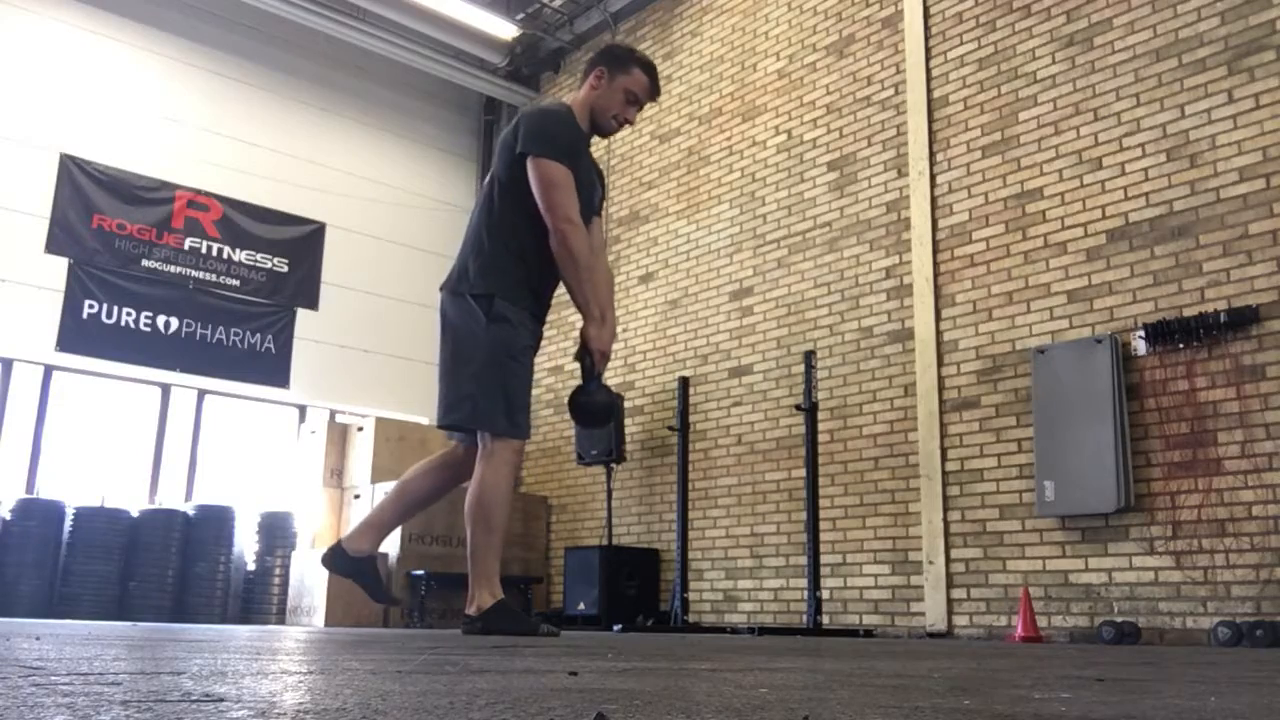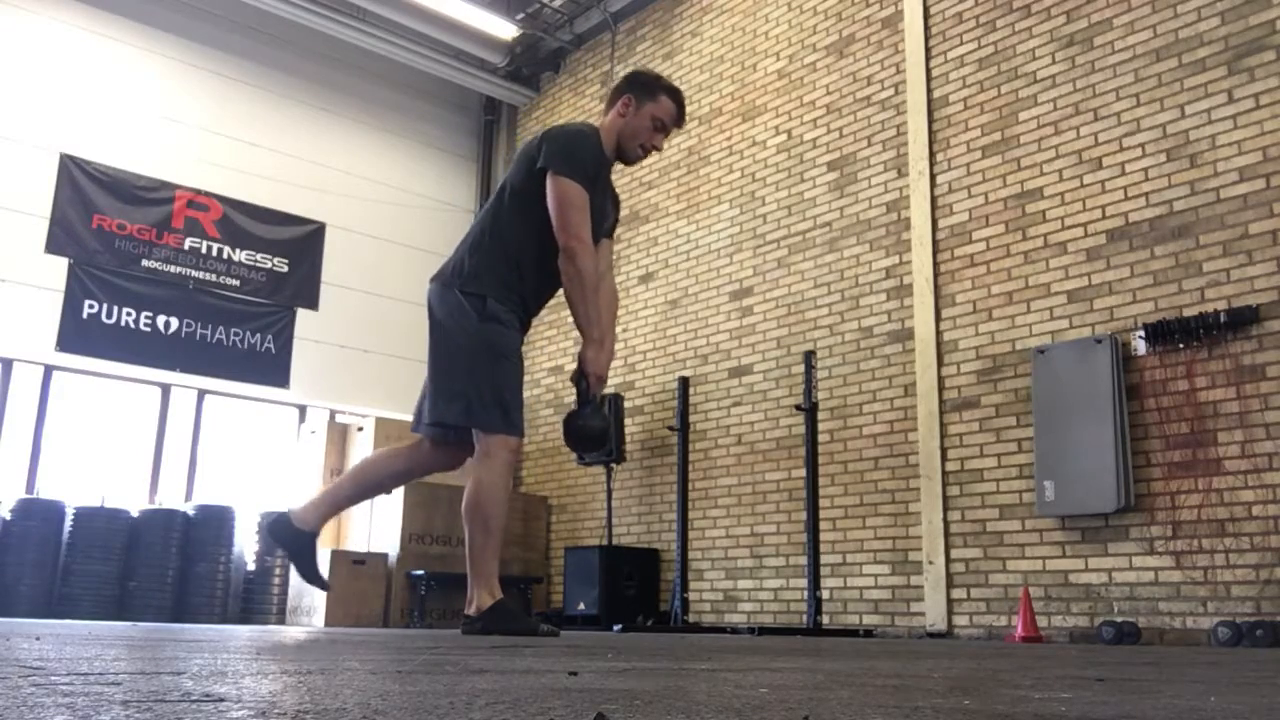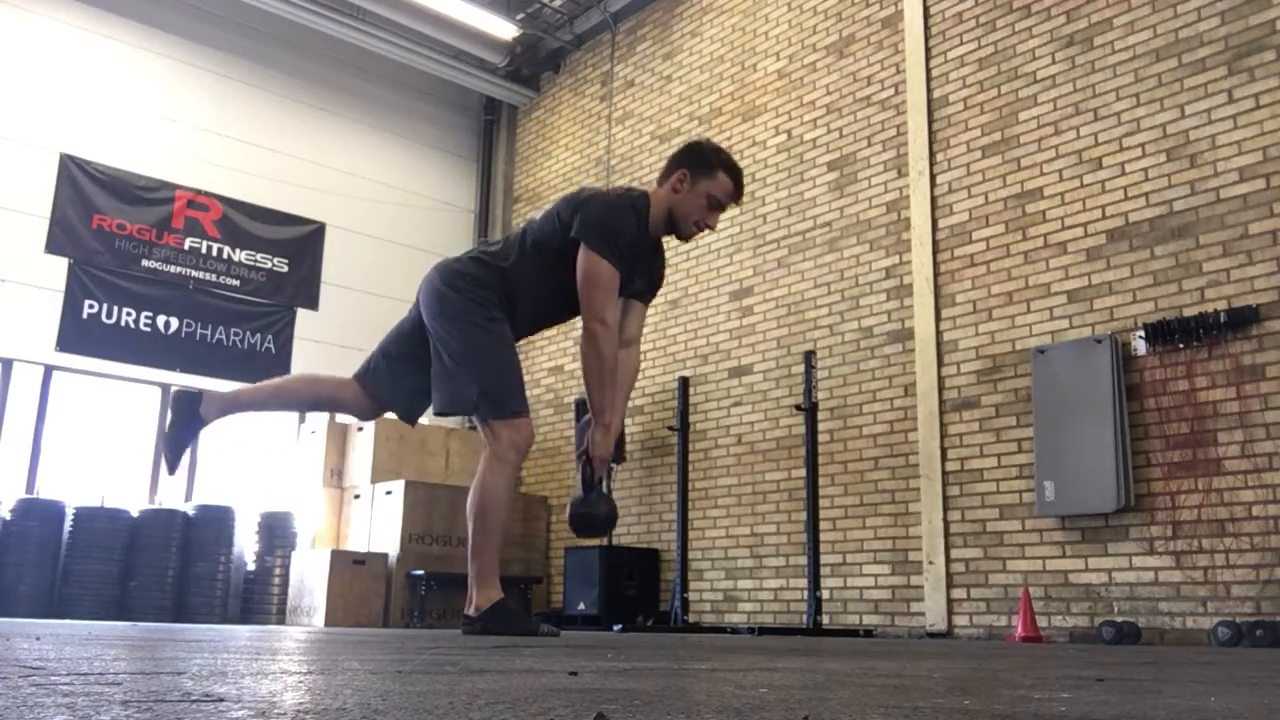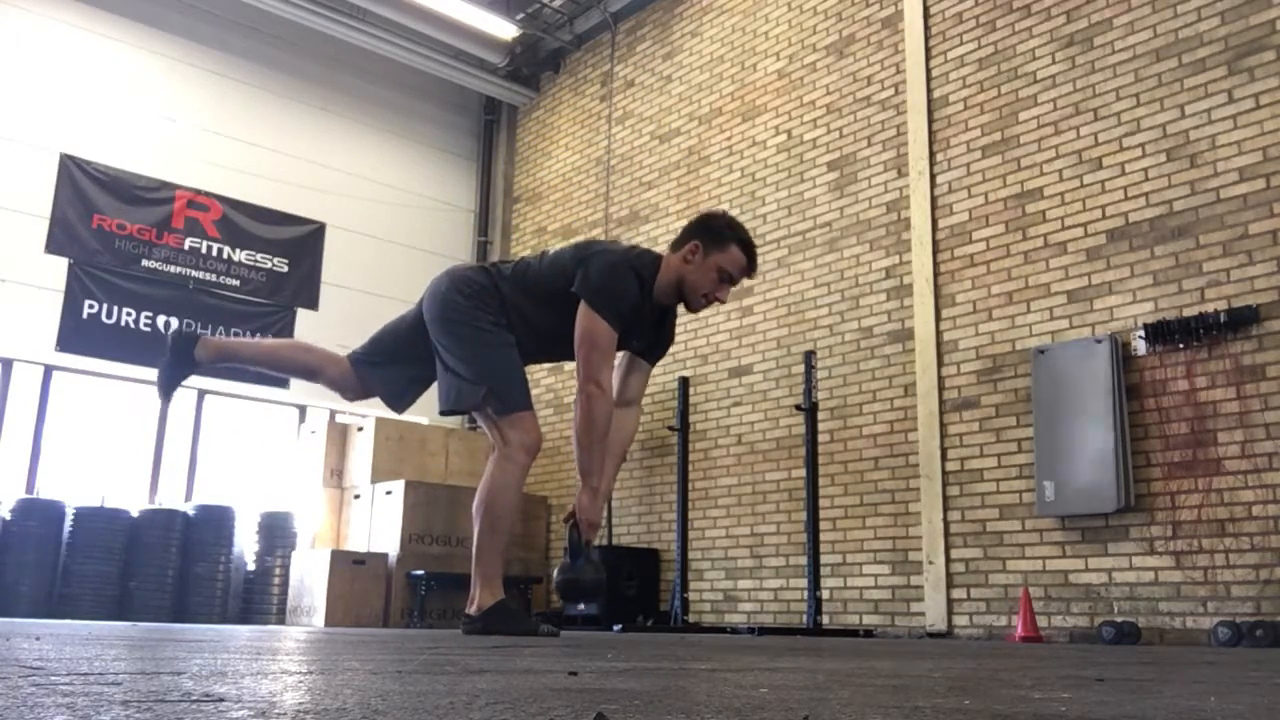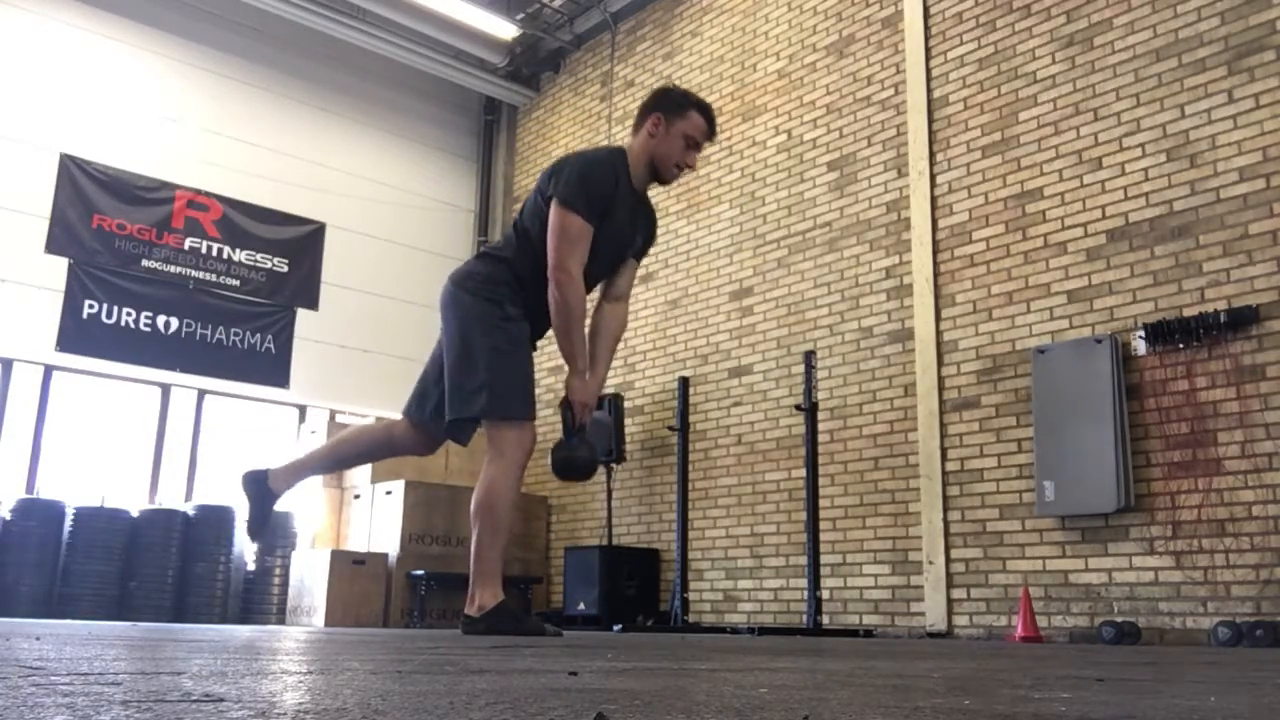
dt=1s
person 1, frame 1
left shoulder: (589, 170)
right shoulder: (547, 125)
left elbow: (595, 257)
right elbow: (562, 230)
left wrist: (606, 327)
right wrist: (592, 321)
left hip: (507, 309)
right hip: (490, 300)
left knee: (475, 449)
right knee: (502, 445)
left ankle: (357, 545)
right ankle: (485, 603)
person 1, frame 2
left shoulder: (605, 194)
right shoulder: (572, 144)
left elbow: (602, 277)
right elbow: (573, 250)
left wrist: (605, 351)
right wrist: (591, 344)
left hip: (486, 307)
right hip: (476, 296)
left knee: (445, 445)
right knee: (499, 443)
left ankle: (302, 521)
right ankle: (484, 602)
person 1, frame 3
left shoulder: (650, 261)
right shoulder: (611, 215)
left elbow: (626, 346)
right elbow: (597, 329)
left wrist: (611, 430)
right wrist: (600, 427)
left hip: (457, 302)
right hip: (464, 294)
left knee: (361, 399)
right knee: (511, 437)
left ankle: (204, 405)
right ankle: (484, 603)
person 1, frame 4
left shoulder: (658, 321)
right shoulder: (617, 272)
left elbow: (625, 406)
right elbow: (593, 389)
left wrist: (602, 490)
right wrist: (589, 490)
left hip: (457, 308)
right hip: (467, 301)
left knee: (349, 377)
right knee: (519, 441)
left ankle: (202, 350)
right ankle: (486, 603)
person 1, frame 5
left shoulder: (642, 216)
right shoulder: (590, 171)
left elbow: (614, 301)
right elbow: (562, 275)
left wrist: (595, 380)
right wrist: (577, 374)
left hip: (503, 313)
right hip: (487, 299)
left knee: (420, 432)
right knee: (512, 444)
left ankle: (276, 480)
right ankle: (484, 605)
